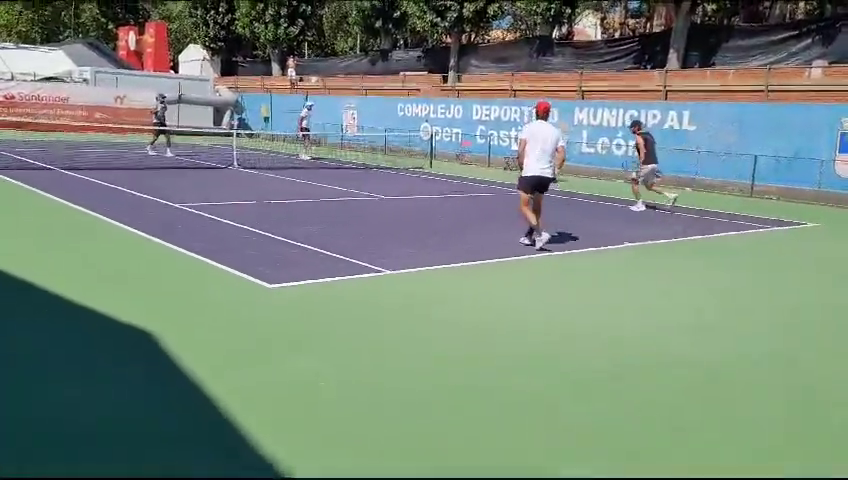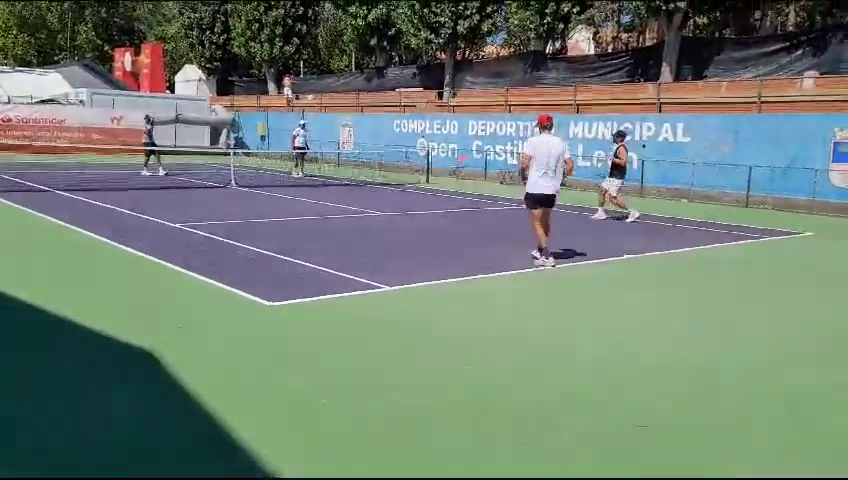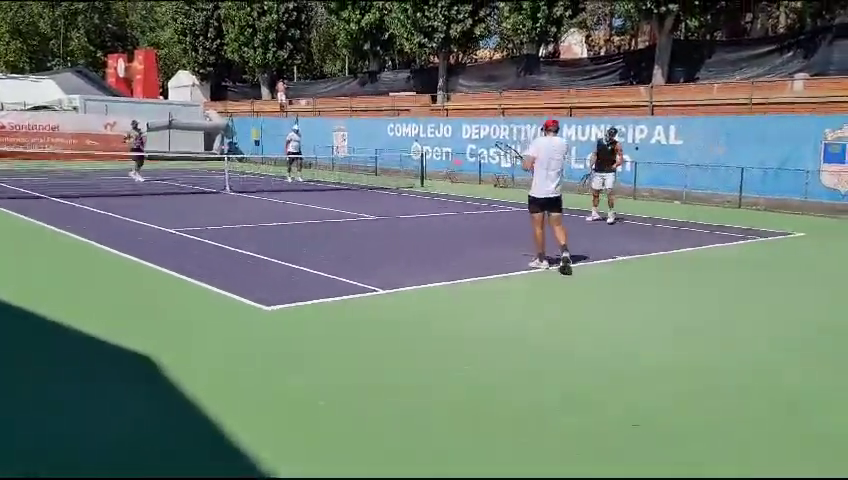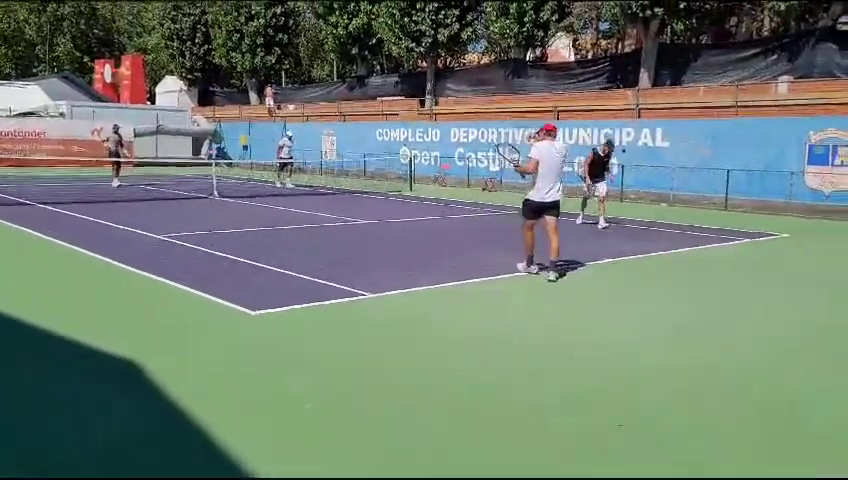
dt=0.3s
person 1, frame 1
left shoulder: (529, 127)
right shoulder: (556, 131)
left elbow: (521, 151)
right elbow: (561, 155)
left wrist: (521, 166)
right wrist: (555, 171)
left hip: (530, 173)
right hip: (547, 175)
left knee: (524, 206)
right knee: (536, 205)
left ankle: (540, 233)
right ankle: (530, 236)
person 1, frame 2
left shoulder: (533, 141)
right shoulder: (561, 143)
left elbow: (524, 164)
right elbow: (570, 165)
left wrist: (524, 174)
right wrist: (561, 177)
left hip: (534, 189)
right hip: (552, 190)
left knee: (537, 223)
right knee: (545, 221)
left ankle: (547, 257)
right ankle: (540, 251)
person 1, frame 3
left shoulder: (536, 143)
right shoulder: (563, 143)
left elbow: (527, 166)
left wrist: (524, 162)
left hip: (537, 193)
right hip: (555, 193)
left knee: (538, 227)
right knee: (557, 225)
left ankle: (541, 259)
right ankle: (565, 254)
person 1, frame 4
left shoulder: (538, 146)
right shoulder: (562, 148)
left elbow: (531, 169)
left wrist: (520, 168)
left hip: (536, 197)
right hip: (553, 198)
left knee: (528, 229)
right knee: (552, 233)
left ankle: (530, 264)
right ankle: (553, 270)
